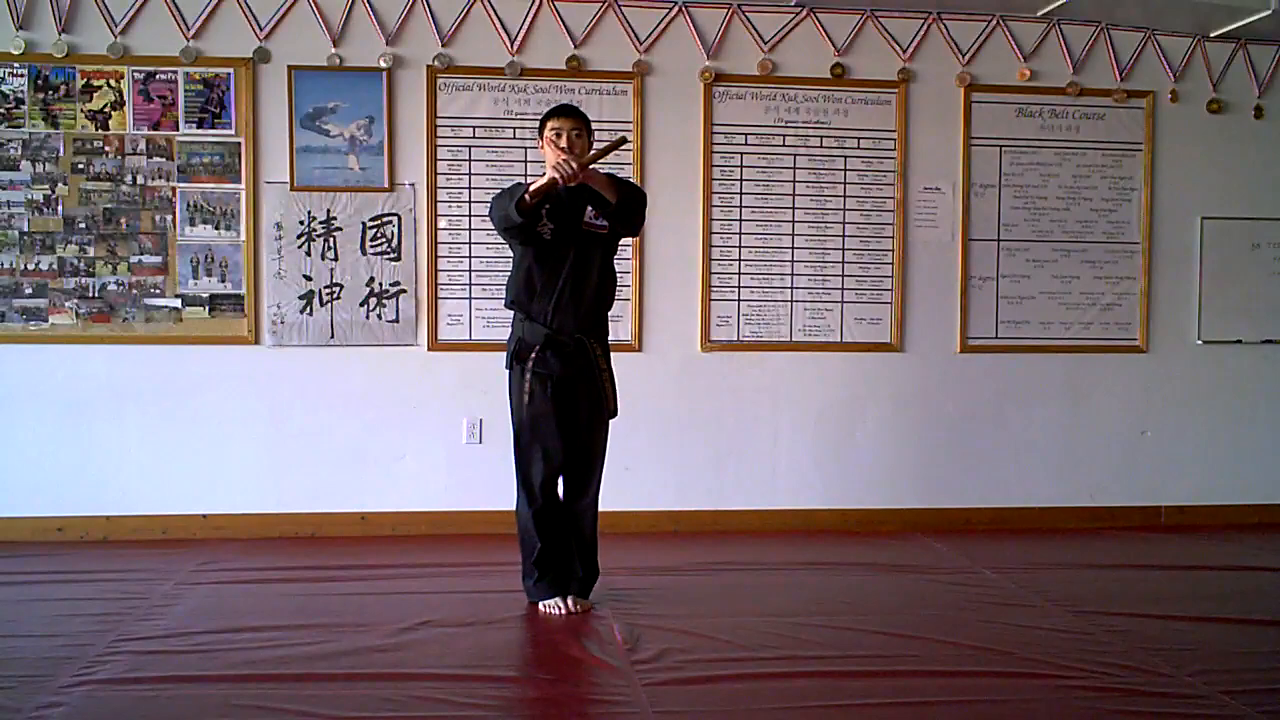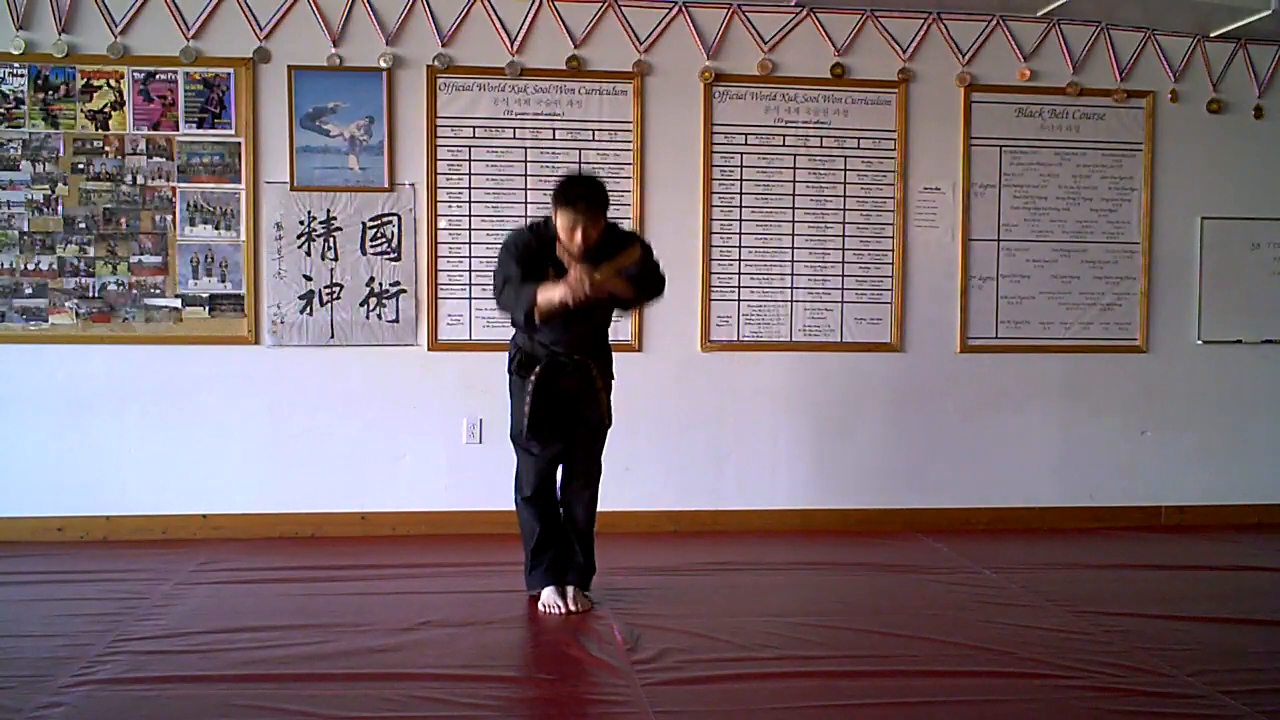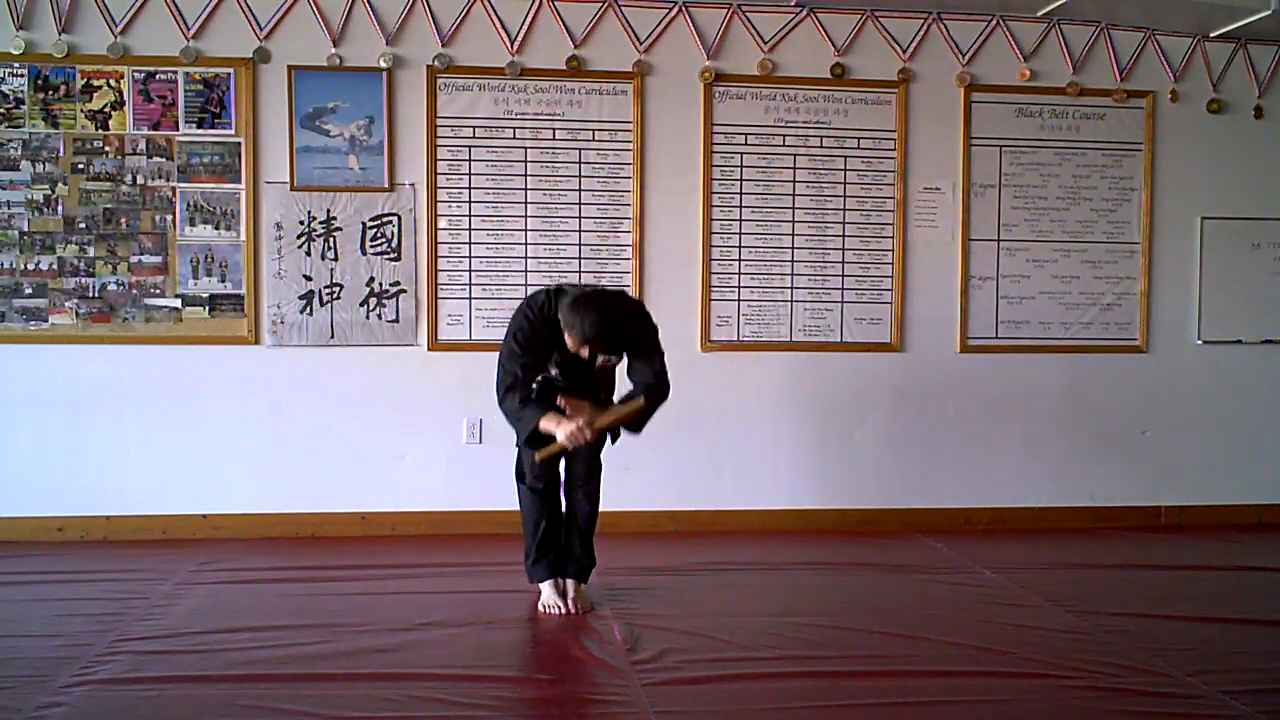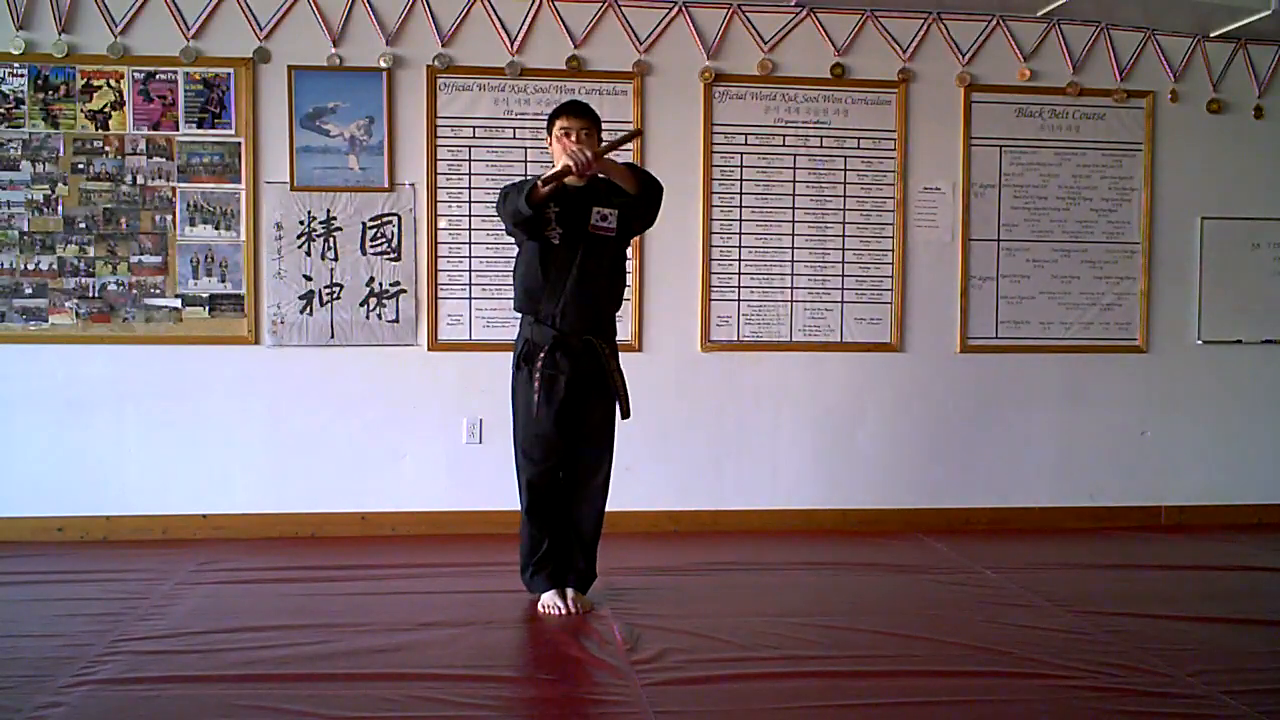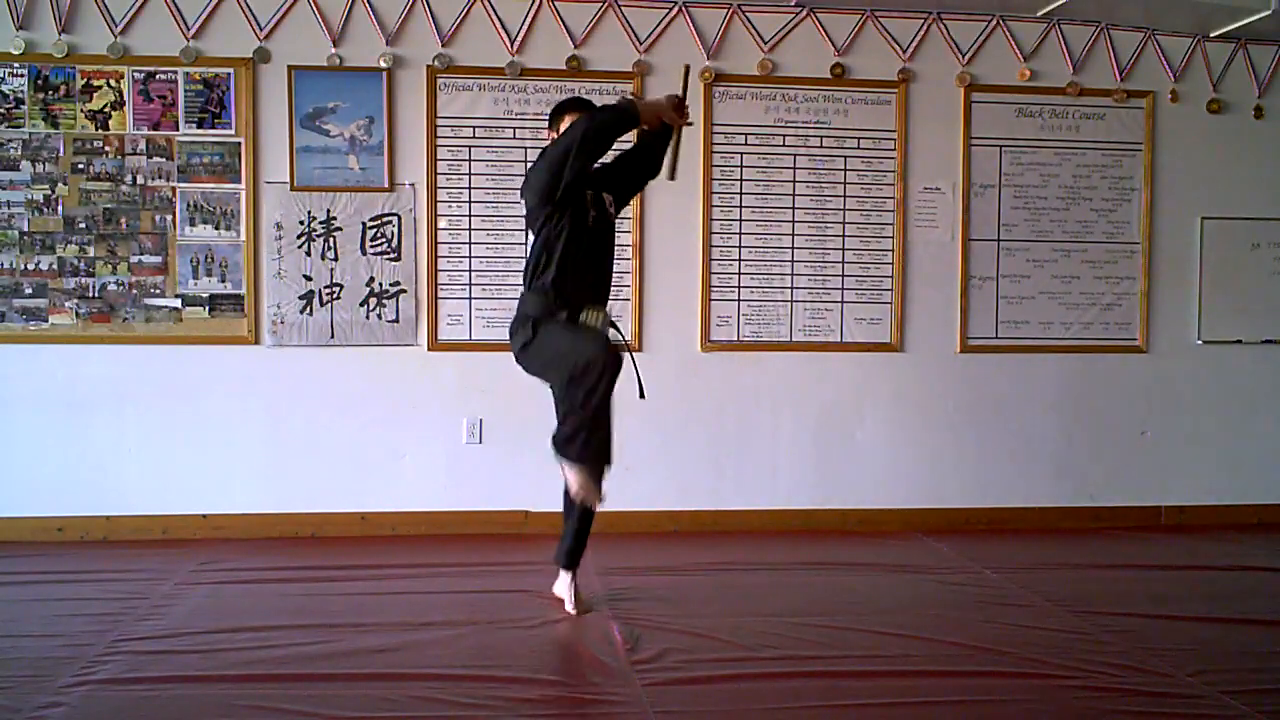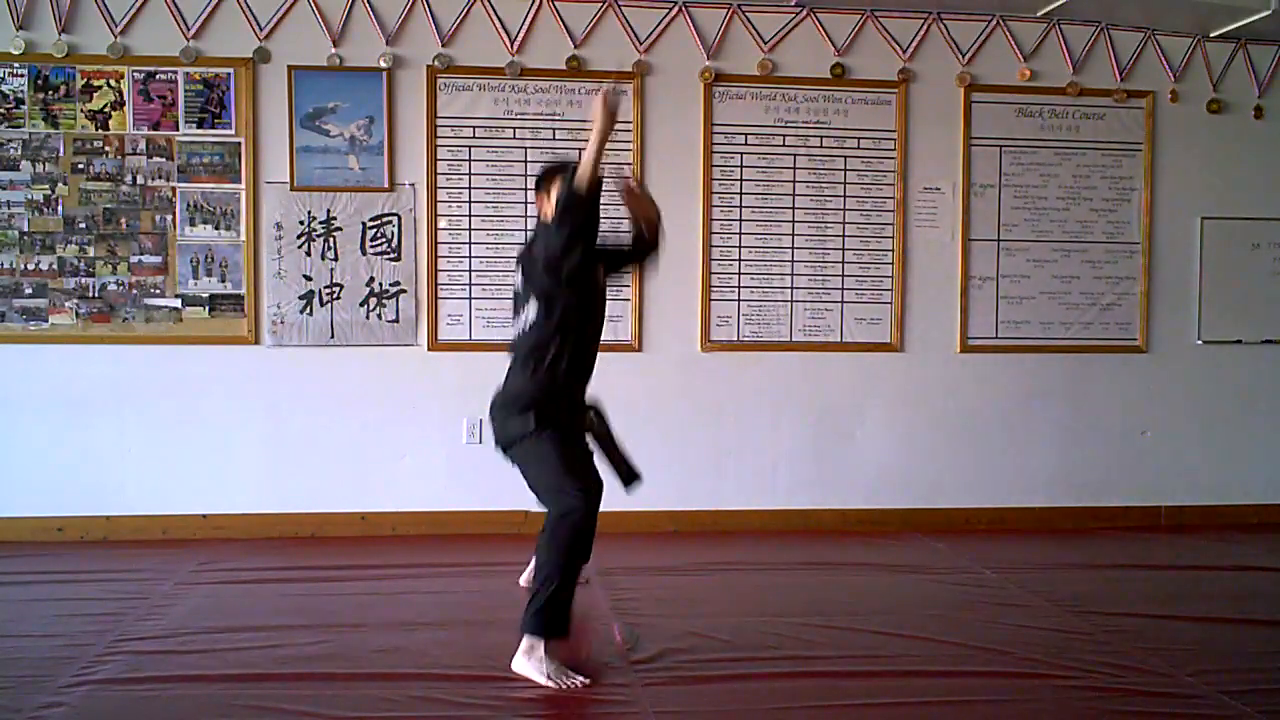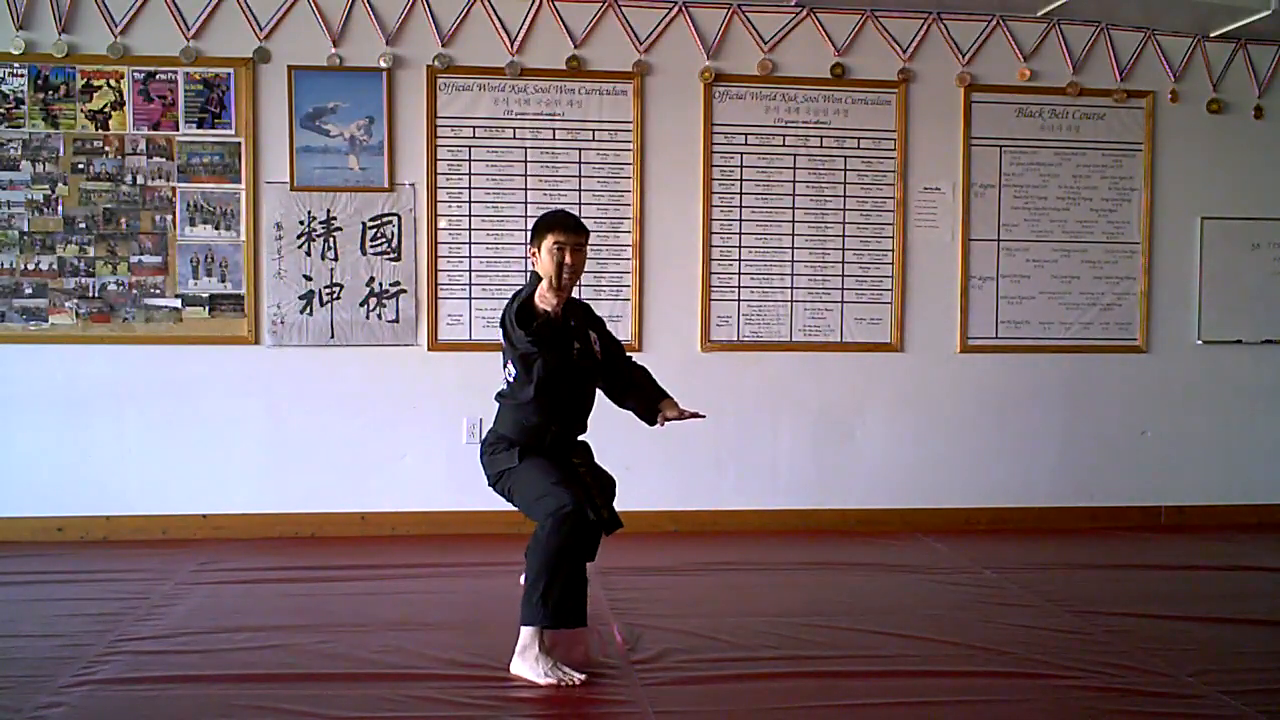
dt=0.7s
person 1, frame 1
left shoulder: (605, 199)
right shoulder: (524, 197)
left elbow: (634, 211)
right elbow: (504, 214)
left wrist: (590, 178)
right wrist: (544, 183)
left hip: (589, 355)
right hip: (535, 353)
left knee: (584, 475)
right knee: (539, 472)
left ankle: (577, 582)
right ankle: (545, 584)
person 1, frame 2
left shoulder: (623, 244)
right shoulder: (525, 241)
left elbow: (651, 283)
right elbow: (508, 293)
left wrist: (600, 283)
right wrist: (554, 291)
left hip: (589, 371)
right hip: (536, 368)
left knee: (582, 476)
right knee: (536, 477)
left ankle: (575, 579)
right ankle: (546, 580)
person 1, frame 3
left shoulder: (632, 318)
right shoulder: (533, 315)
left elbow: (654, 385)
right elbow: (511, 390)
left wrist: (599, 417)
right wrist: (557, 425)
left hip: (592, 393)
right hip: (541, 391)
left knee: (585, 475)
right knee: (536, 471)
left ankle: (575, 577)
right ankle: (547, 578)
person 1, frame 4
left shoulder: (615, 199)
right shoulder: (531, 193)
left elbow: (649, 194)
right elbow: (514, 209)
left wrist: (604, 167)
right wrist: (556, 173)
left hip: (596, 355)
right hip: (541, 354)
left knee: (590, 476)
right knee: (539, 474)
left ankle: (576, 581)
right ankle: (546, 582)
person 1, frame 5
left shoulder: (604, 182)
right shoulder: (547, 176)
left elbow: (644, 157)
right elbow: (585, 137)
left wrist: (661, 124)
right wrist: (647, 109)
left hip: (581, 329)
right hip: (542, 327)
left knee: (587, 454)
right knee: (597, 354)
left ankle: (568, 572)
right ankle: (575, 456)
person 1, frame 6
left shoulder: (581, 254)
right shoulder: (545, 251)
left elbow: (634, 253)
right elbow: (573, 219)
left wrist: (645, 217)
right wrist: (597, 138)
left hip: (558, 411)
right hip: (527, 413)
left knee: (583, 494)
right knee: (576, 510)
left ankle: (543, 568)
right ankle: (533, 648)
person 1, frame 7
left shoulder: (583, 315)
right shoulder: (524, 307)
left elbow: (618, 370)
right elbow: (529, 325)
left wrist: (661, 405)
right wrist: (542, 307)
left hip: (560, 447)
right hip: (515, 450)
left knee: (598, 494)
right knee: (566, 511)
left ankle: (540, 570)
right ankle: (530, 649)
